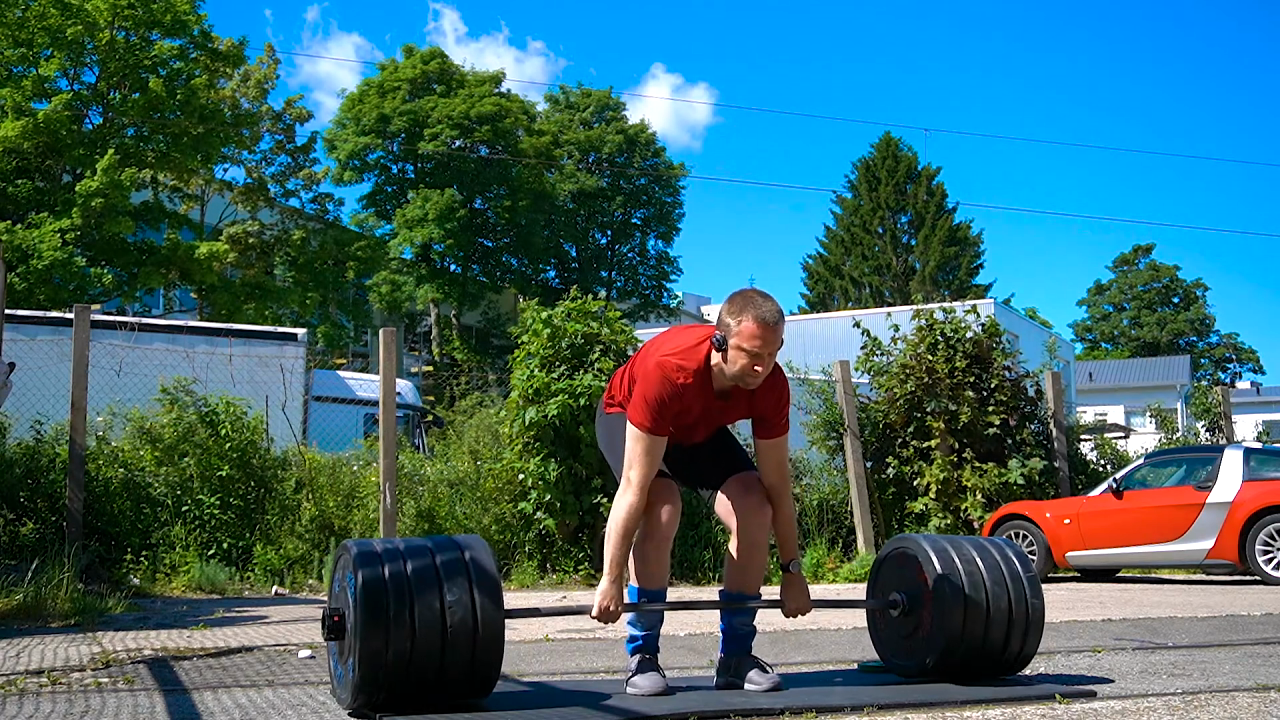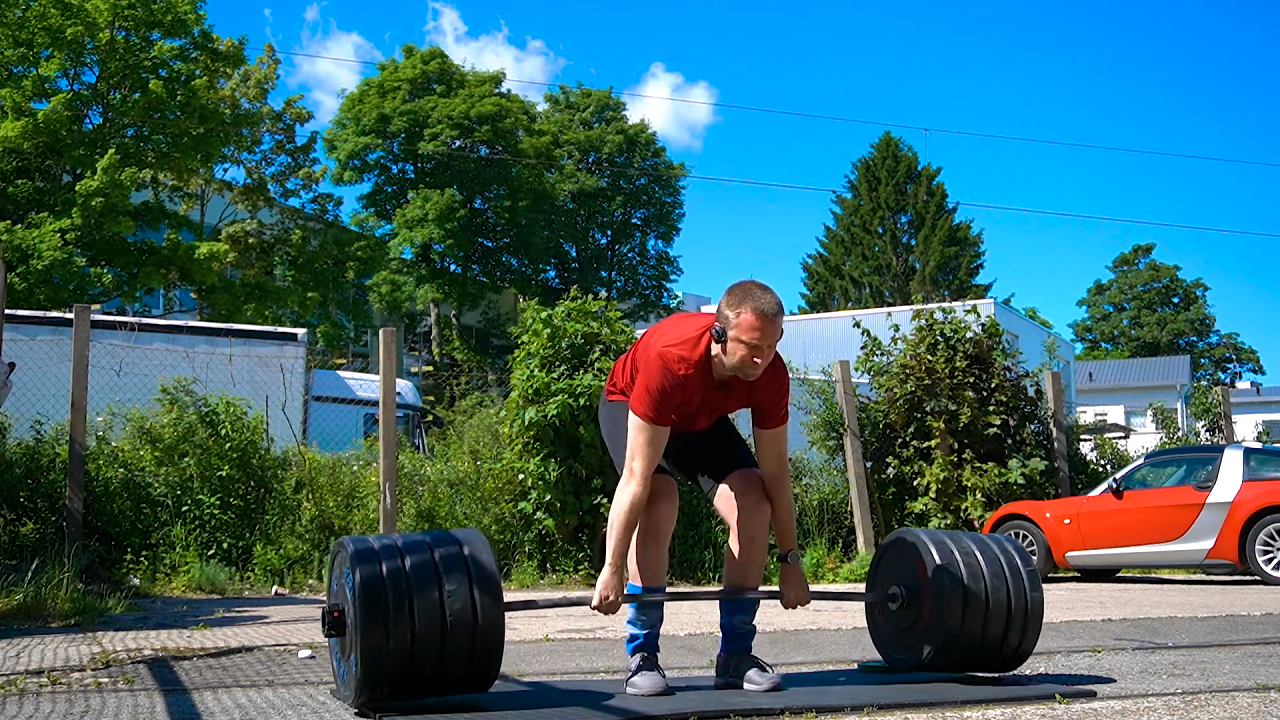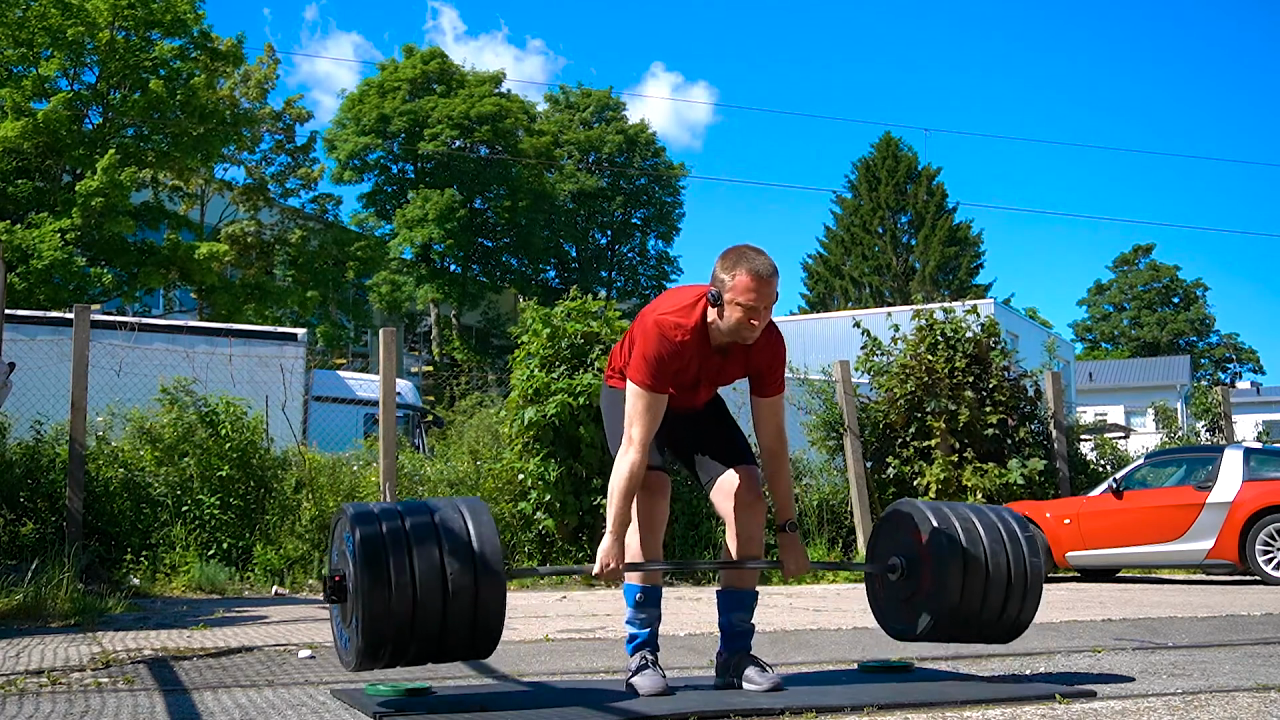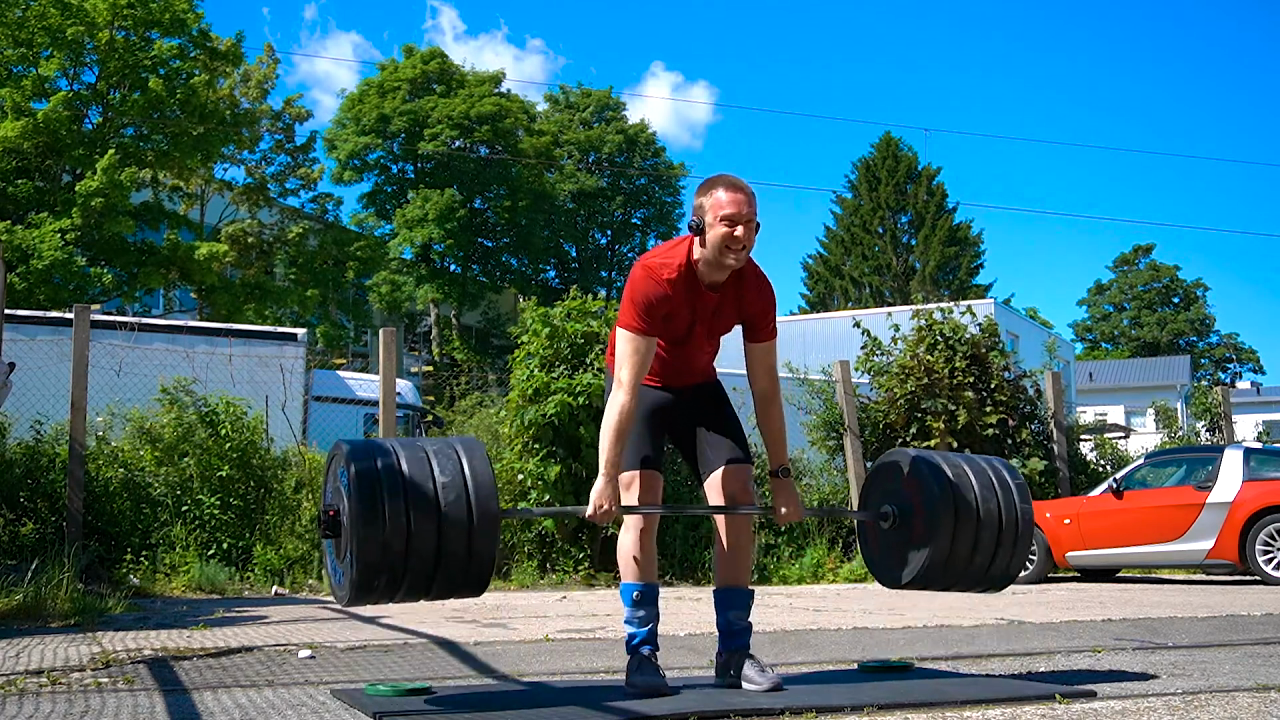
dt=0.4s
person 1, frame 1
left shoulder: (771, 385)
right shoulder: (666, 372)
left elbow: (776, 482)
right elbow: (634, 486)
left wrist: (792, 570)
right wrist: (611, 579)
left hip: (700, 430)
right hip: (627, 416)
left knee: (755, 511)
right knee: (663, 508)
left ankle: (735, 655)
right ankle: (642, 656)
person 1, frame 2
left shoulder: (771, 375)
right shoulder: (669, 361)
left elbow: (775, 473)
right elbow: (637, 478)
left wrist: (790, 562)
right wrist: (612, 569)
left hip: (702, 417)
right hip: (630, 404)
left knee: (753, 508)
right knee: (659, 505)
left ankle: (735, 654)
right ankle: (642, 655)
person 1, frame 3
left shoulder: (768, 343)
right shoulder: (665, 330)
left elbow: (773, 443)
right elbow: (636, 446)
left wrist: (789, 531)
right wrist: (614, 536)
left hip: (698, 402)
right hip: (631, 391)
left knee: (748, 503)
right knee: (652, 499)
left ankle: (735, 653)
right ankle: (642, 654)
person 1, frame 4
left shoulder: (755, 287)
right shoulder: (655, 275)
left elbow: (766, 388)
right elbow: (628, 386)
left wrist: (782, 475)
right wrist: (606, 477)
left hip: (699, 386)
right hip: (642, 384)
left knee: (739, 500)
right knee: (640, 501)
left ankle: (734, 653)
right ankle: (641, 653)
